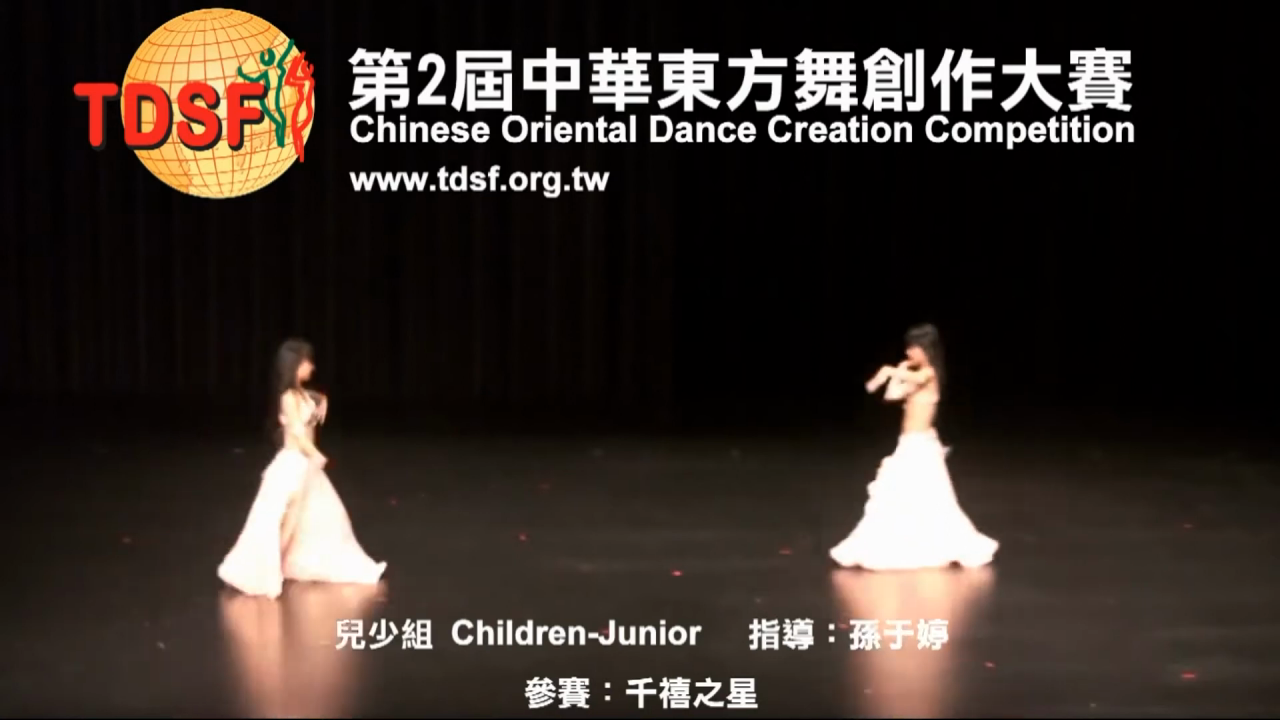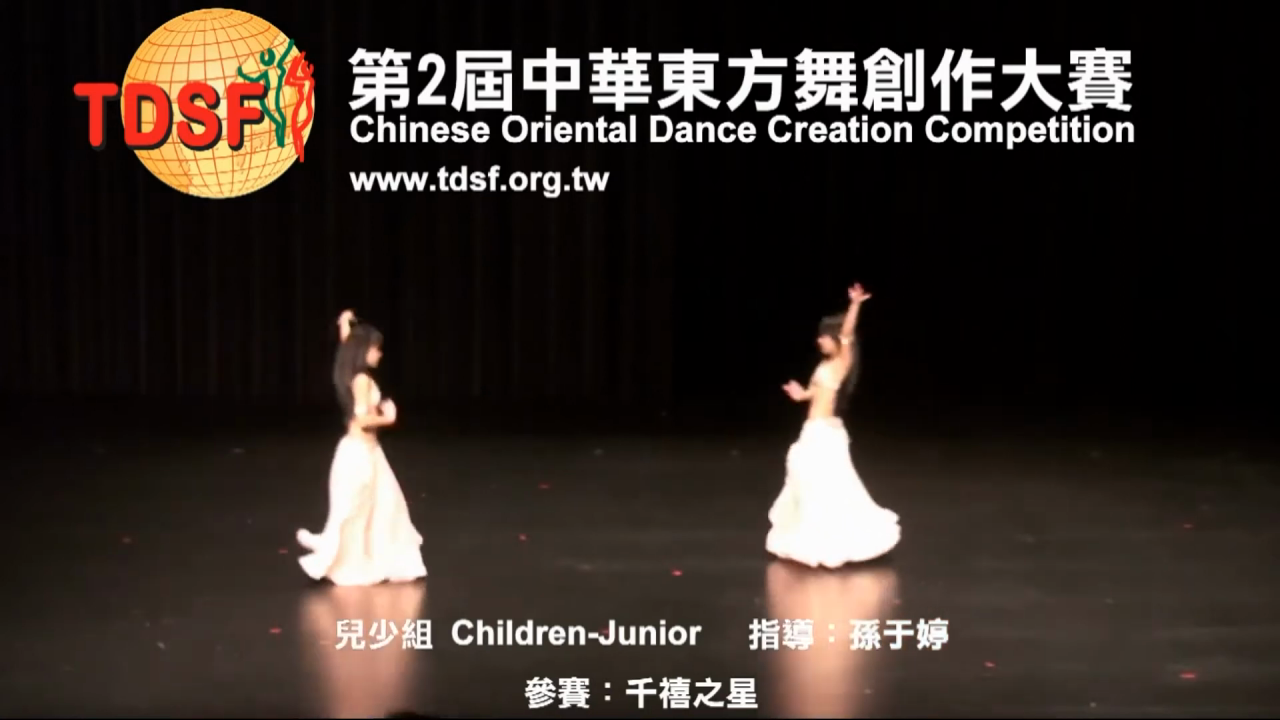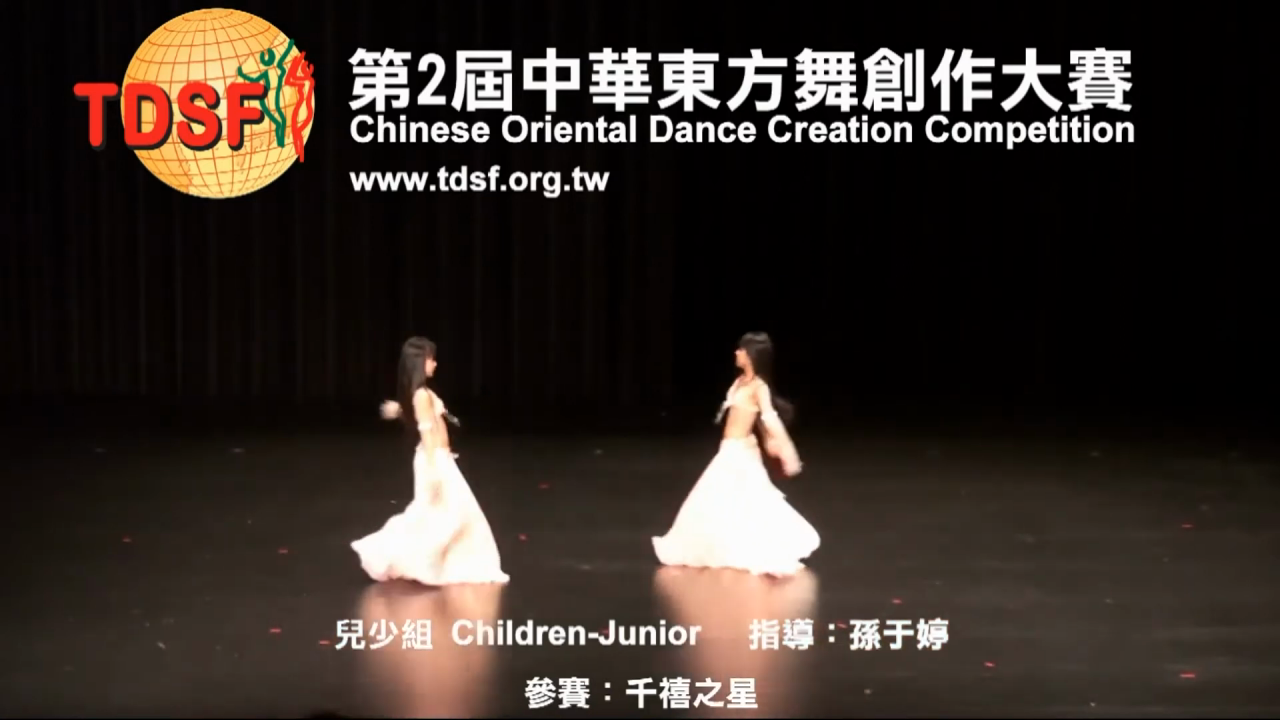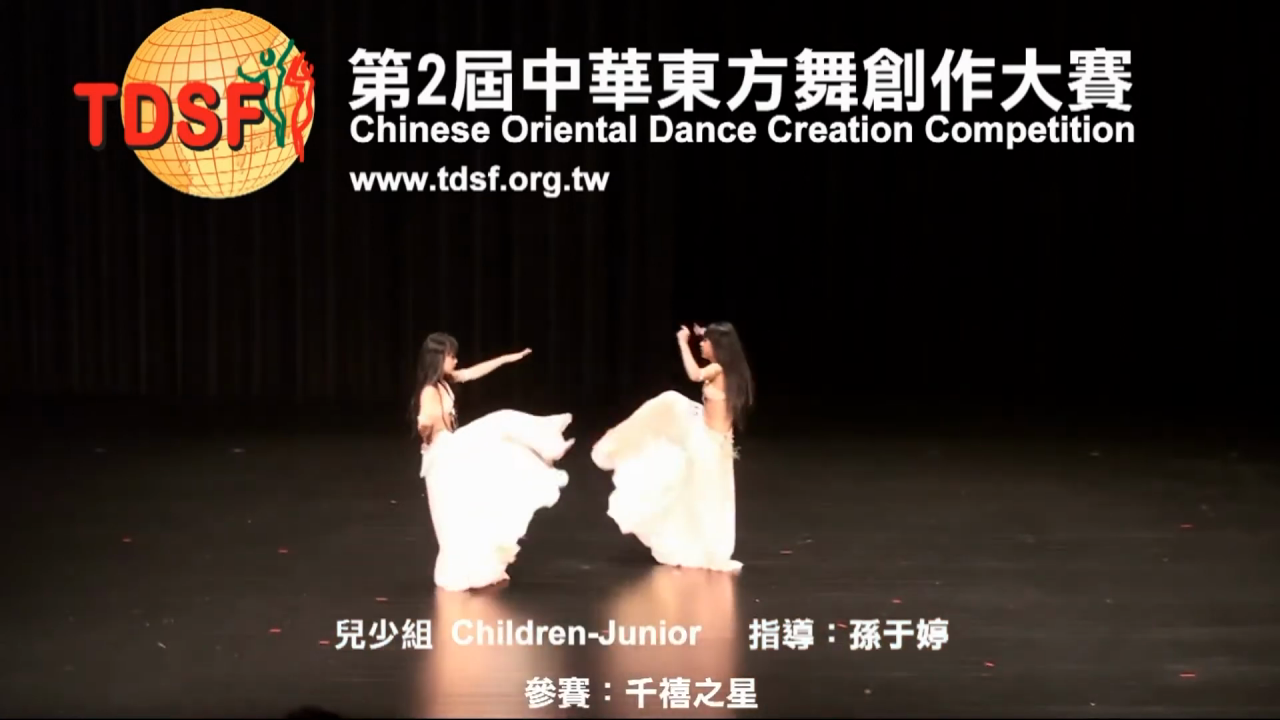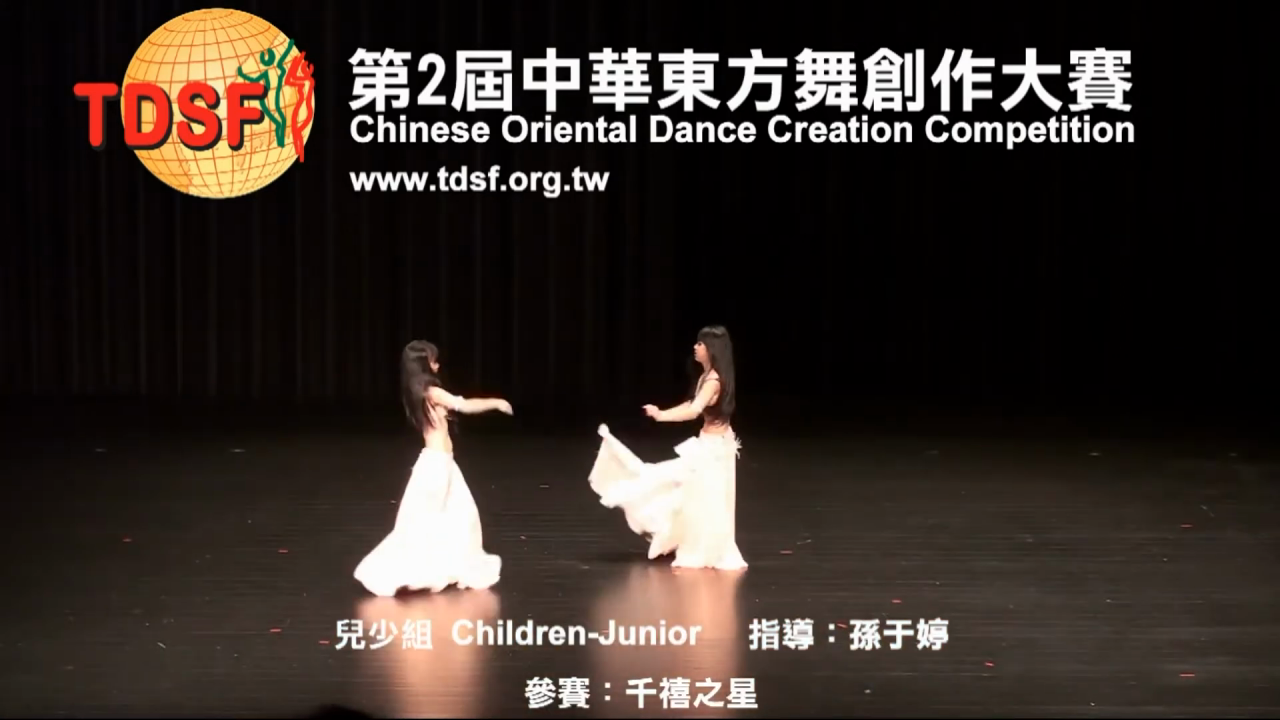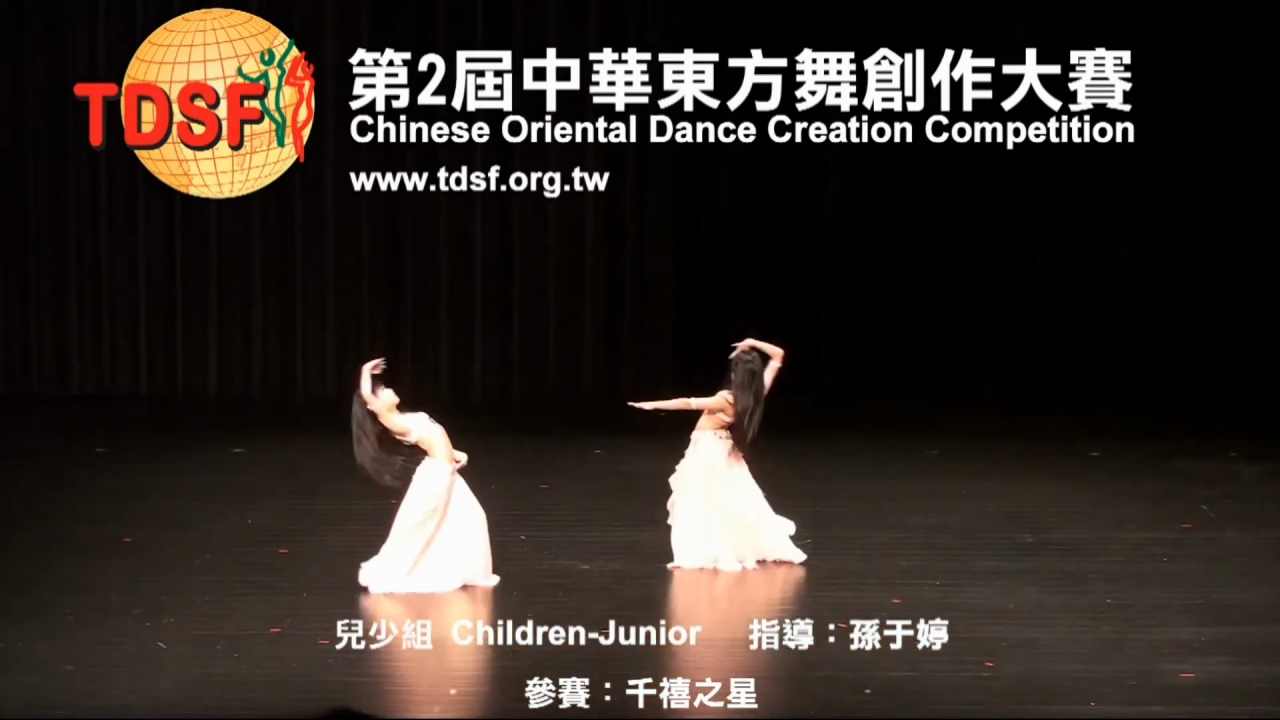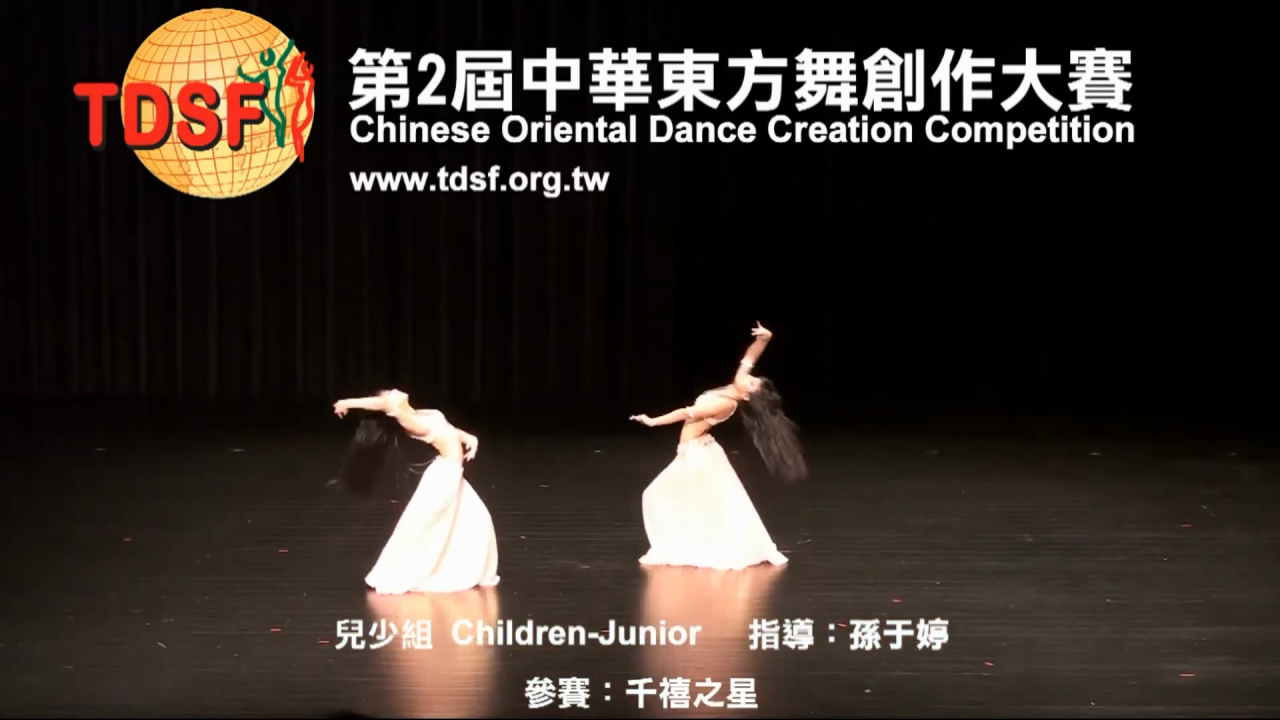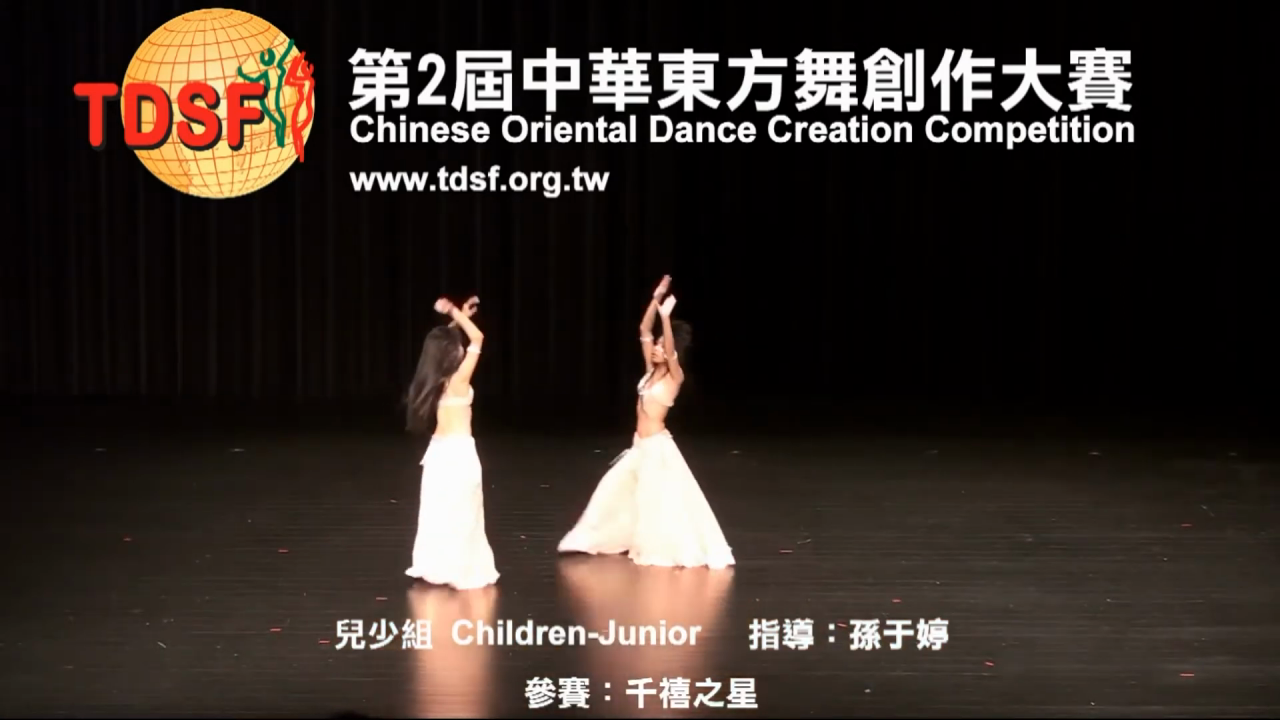
dt=0.4s
person 1, frame 1
left shoulder: (929, 375)
right shoulder: (915, 376)
left elbow: (910, 377)
right elbow: (892, 394)
left wrist: (887, 371)
right wrist: (896, 372)
left hip: (918, 446)
right hip: (910, 445)
right knee: (900, 499)
person 1, frame 2
left shoulder: (843, 360)
right shoulder: (826, 364)
left elbow: (847, 335)
left wrist: (855, 305)
right wrist: (803, 393)
left hip: (824, 432)
right hip: (816, 431)
left knee: (827, 487)
right knee: (808, 485)
person 1, frame 3
left shoulder: (759, 387)
right shoulder: (742, 380)
left elbow: (771, 419)
left wrist: (786, 450)
right wrist: (770, 442)
left hip: (738, 451)
right hip: (731, 450)
person 1, frame 4
left shoulder: (718, 369)
right shoulder: (730, 368)
left elbow: (695, 374)
left wrist: (683, 343)
right wrist: (707, 335)
left hip: (710, 441)
right hip: (700, 434)
left knee: (705, 498)
left ankle: (712, 555)
person 1, frame 5
left shoulder: (713, 380)
right shoulder: (709, 375)
left elbow: (693, 412)
left wrist: (662, 415)
right wrist: (664, 412)
left hip: (713, 445)
right hip: (710, 442)
left knee: (707, 500)
left ankle: (710, 554)
person 1, frame 6
left shoulder: (728, 400)
right shoulder: (757, 389)
left elbow: (690, 403)
right elbow: (779, 356)
left wrist: (654, 404)
right wrist: (752, 345)
left hip: (706, 446)
right hip: (723, 446)
left knee: (700, 502)
right knee: (738, 498)
left ankle: (700, 555)
person 1, frame 7
left shoulder: (726, 404)
right shoulder: (735, 387)
left elbow: (688, 413)
right elbow: (750, 357)
left wrist: (654, 421)
right wrist: (764, 338)
left hip: (695, 455)
right hip: (697, 453)
person 1, frame 8
left shoulder: (675, 376)
right shoulder: (651, 370)
left elbow: (673, 349)
right elbow: (644, 330)
left wrist: (666, 317)
right wrist: (656, 300)
left hip: (657, 447)
right hip: (640, 445)
left knee: (667, 500)
right knee: (614, 491)
left ankle: (696, 552)
person 2, frame 1
left shoulder: (301, 393)
right shoulder: (289, 397)
right elbow: (297, 434)
left wrist: (320, 402)
right wrist: (315, 454)
left hip: (305, 464)
right hip: (293, 463)
left knee: (325, 515)
right knee: (274, 519)
left ankle: (335, 567)
right ankle: (255, 577)
person 2, frame 2
left shoulder: (358, 376)
right shoulder: (361, 380)
left elbow: (348, 348)
right elbow: (363, 419)
left wrist: (345, 327)
right wrist: (388, 418)
left hip: (367, 450)
right hip: (358, 452)
left knee: (384, 505)
right knee: (353, 510)
left ankle: (384, 562)
right ankle: (345, 568)
person 2, frame 3
left shoulder: (414, 391)
right shoulder: (422, 394)
left elbow: (396, 409)
right elbow: (426, 433)
right wrist: (432, 471)
left hip: (440, 459)
right hip: (435, 460)
left knee: (458, 514)
right knee: (442, 516)
right ankle: (383, 555)
person 2, frame 4
left shoulder: (444, 380)
right shoulder: (430, 390)
left elbow: (471, 373)
right elbow: (423, 423)
left wrist: (506, 358)
right wrist: (429, 420)
left hip: (452, 449)
right hip: (441, 454)
right knee: (455, 512)
person 2, frame 5
left shoulder: (424, 391)
right shoulder: (431, 392)
right elbow: (464, 405)
left wrist: (445, 406)
right wrist: (495, 402)
left hip: (440, 462)
right hip: (437, 462)
left knee: (462, 515)
right knee: (421, 521)
person 2, frame 6
left shoulder: (401, 420)
right shoulder: (388, 420)
right elbow: (366, 395)
left wrist: (455, 454)
right wrist: (366, 371)
left hip: (445, 471)
right hip: (436, 473)
left knee: (470, 518)
right knee: (414, 526)
left ankle: (465, 571)
right ankle: (386, 577)
person 2, frame 7
left shoulder: (415, 417)
right shoulder: (407, 422)
left elbow: (445, 431)
right elbow: (385, 403)
left wrist: (467, 438)
right wrist: (349, 403)
left hip: (451, 472)
right hip: (446, 474)
left knee: (475, 521)
right knee: (421, 527)
left ankle: (469, 573)
right ankle: (394, 578)
person 2, frame 8
left shoulder: (436, 378)
right shoulder: (458, 380)
left elbow: (448, 340)
right elbow: (476, 340)
left wrist: (458, 315)
right wrist: (455, 312)
left hip: (440, 449)
right hip: (458, 451)
left knee: (442, 512)
right knee: (460, 512)
left ankle: (440, 565)
right ankle: (454, 570)
